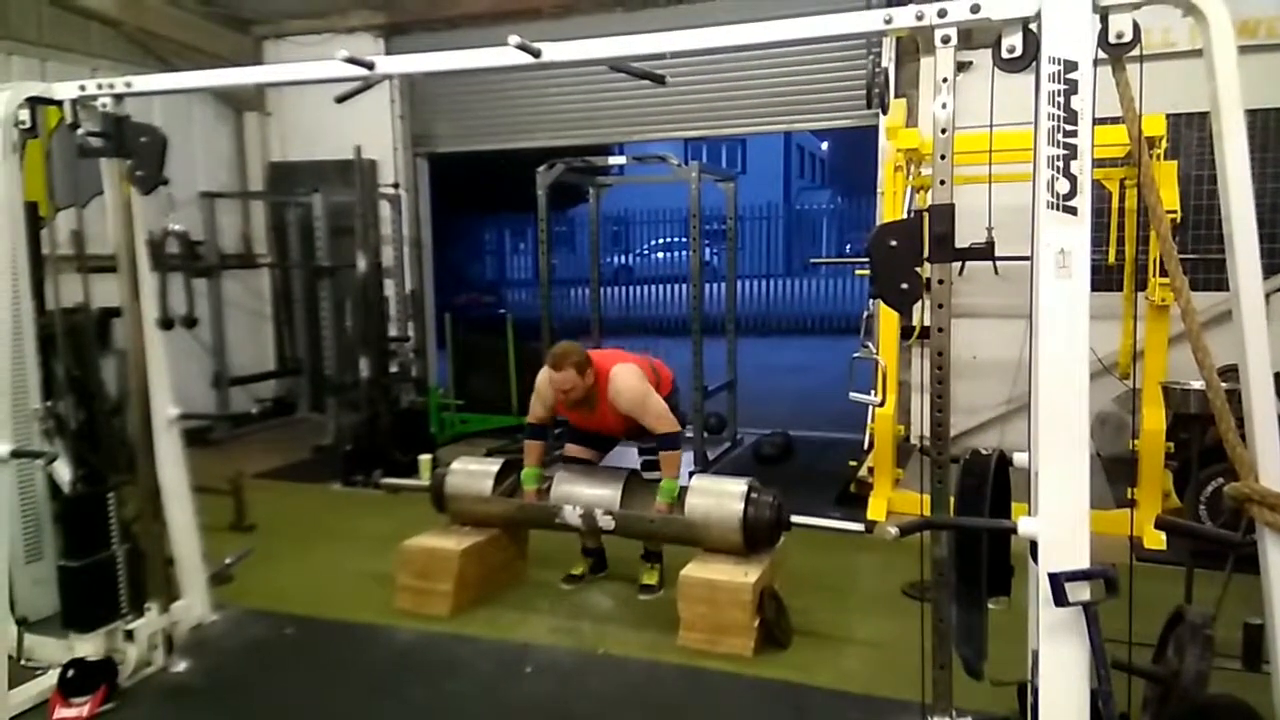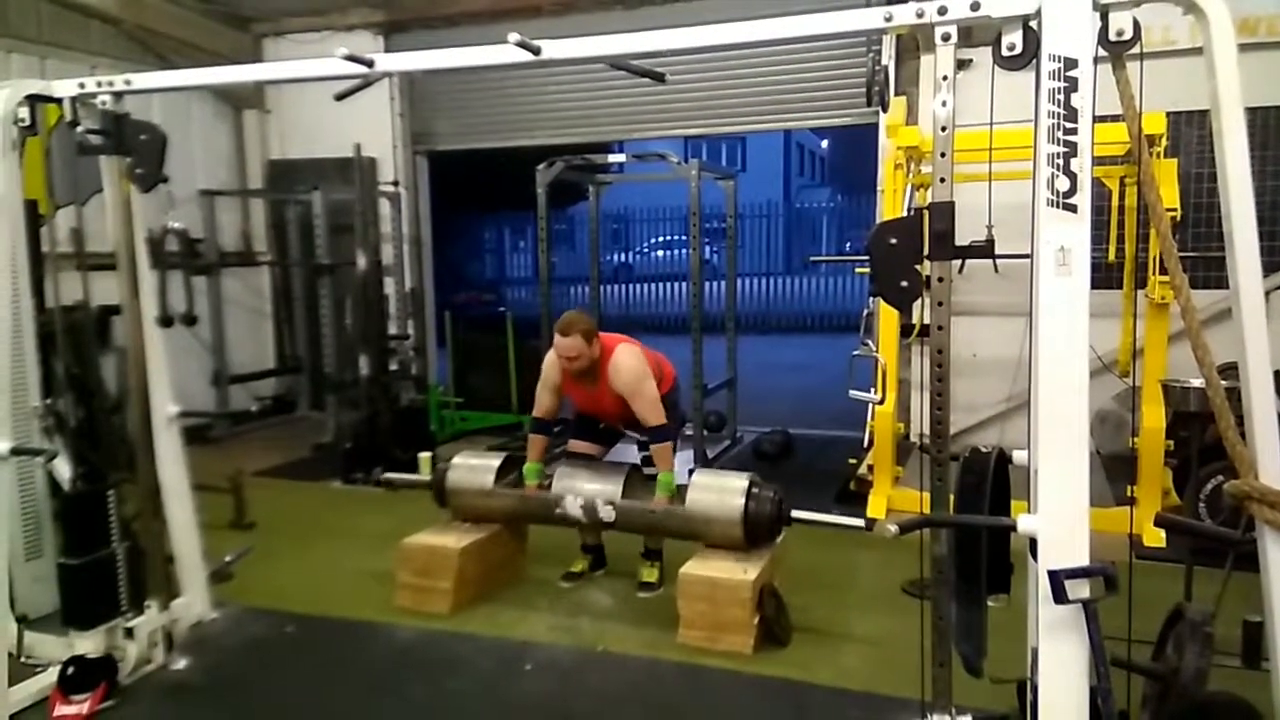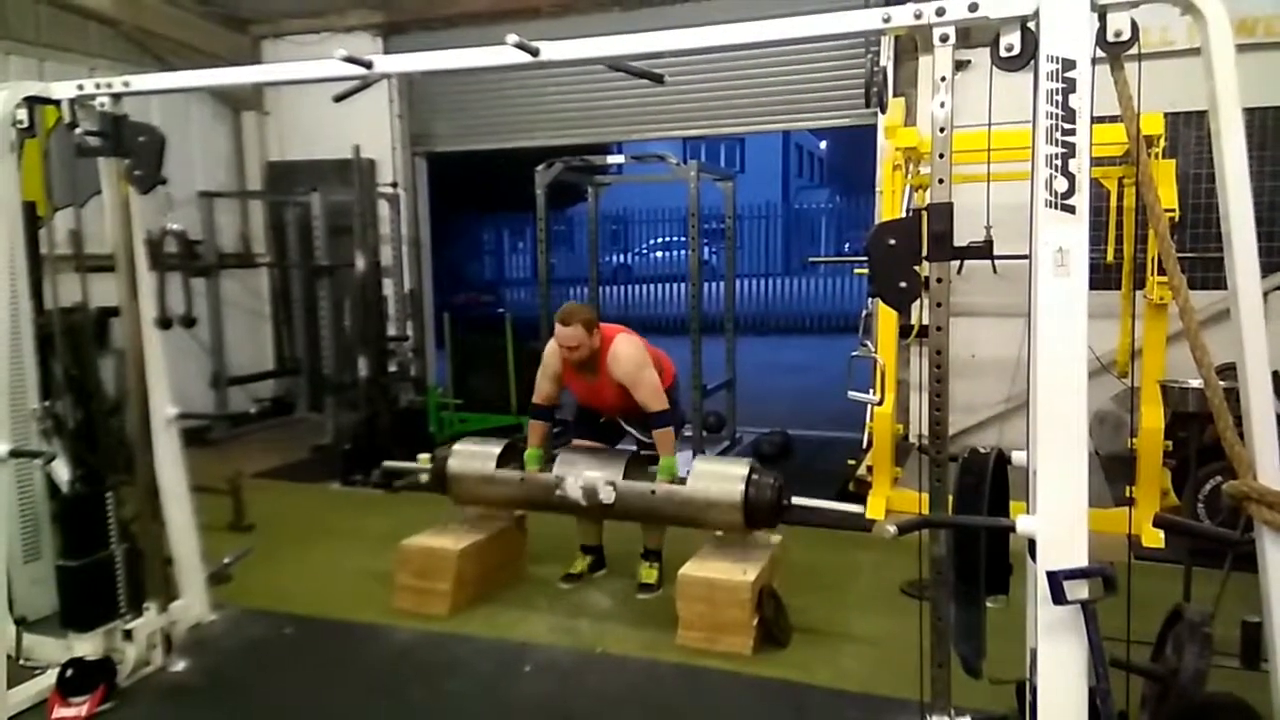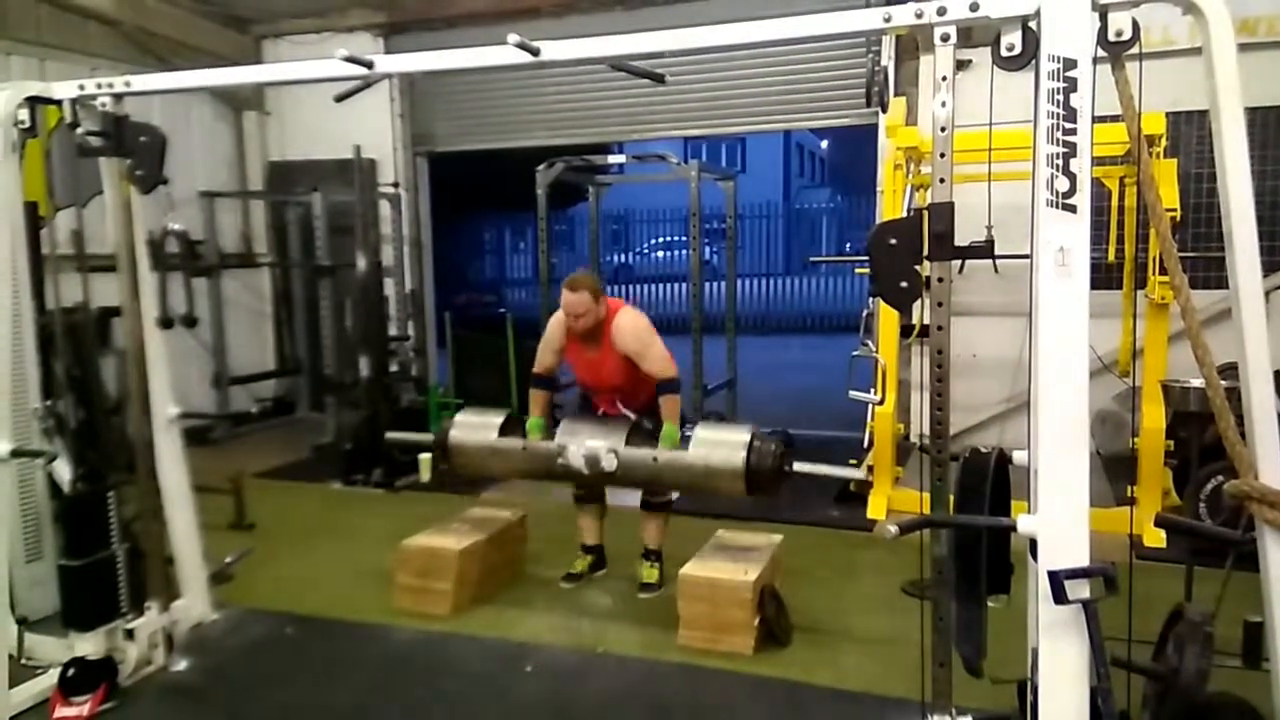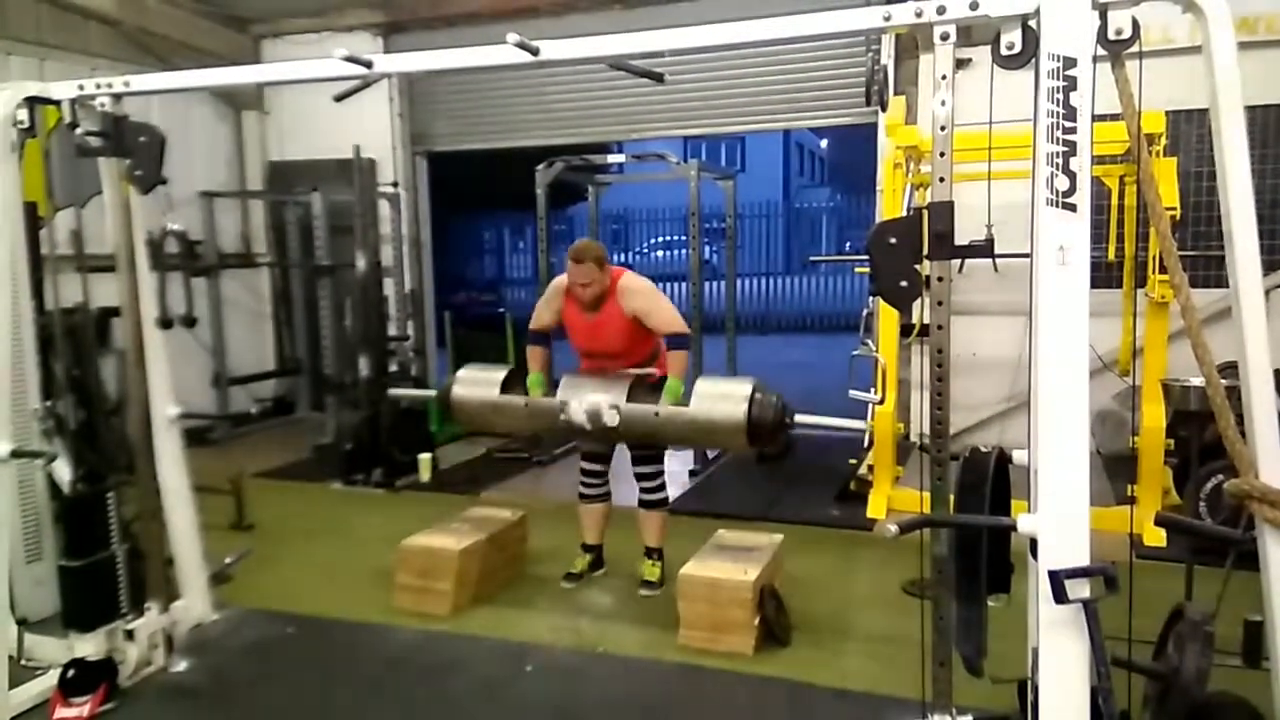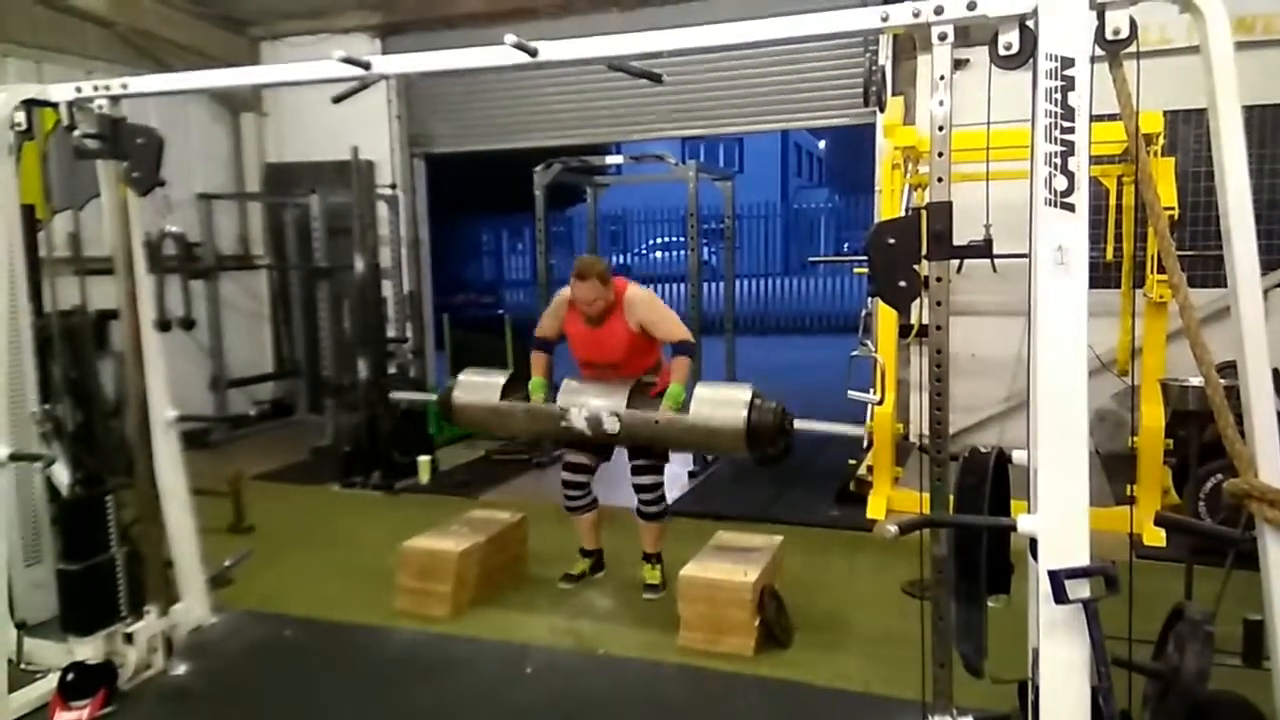
dt=0.2s
person 1, frame 1
left shoulder: (623, 384)
right shoulder: (548, 381)
left elbow: (671, 434)
right elbow: (536, 423)
left wrist: (668, 491)
right wrist: (531, 479)
left hip: (656, 400)
left knee: (654, 483)
left ankle: (653, 562)
right ankle: (592, 555)
person 1, frame 2
left shoulder: (624, 364)
right shoulder: (554, 363)
left elbow: (657, 425)
right elbow: (542, 416)
left wrist: (665, 485)
right wrist: (532, 474)
left hip: (657, 396)
right hip: (597, 409)
left knee: (652, 480)
left ankle: (652, 559)
right ankle: (591, 554)
person 1, frame 3
left shoulder: (624, 353)
right shoulder: (554, 353)
left elbow: (660, 412)
right elbow: (541, 405)
left wrist: (667, 471)
right wrist: (533, 460)
left hip: (650, 402)
right hip: (597, 405)
left knee: (651, 479)
left ankle: (651, 561)
right ankle: (591, 555)
person 1, frame 4
left shoulder: (628, 325)
right shoulder: (558, 326)
left elbow: (667, 379)
right elbow: (541, 375)
left wrist: (670, 439)
right wrist: (535, 429)
left hip: (646, 400)
right hip: (597, 401)
left ankle: (652, 561)
right ankle: (591, 556)
person 1, frame 5
left shoulder: (632, 289)
right shoulder: (559, 290)
left elbow: (679, 334)
right elbow: (537, 332)
left wrist: (672, 393)
right wrist: (536, 383)
left knee: (648, 472)
right knee: (591, 470)
left ankle: (653, 559)
right ankle: (591, 555)
person 1, frame 6
left shoulder: (636, 301)
right shoulder: (564, 301)
left elbow: (683, 342)
right elbow: (542, 338)
left wrist: (673, 398)
right wrist: (538, 386)
left knee: (647, 483)
right knee: (572, 476)
left ankle: (652, 563)
right ankle: (590, 558)
